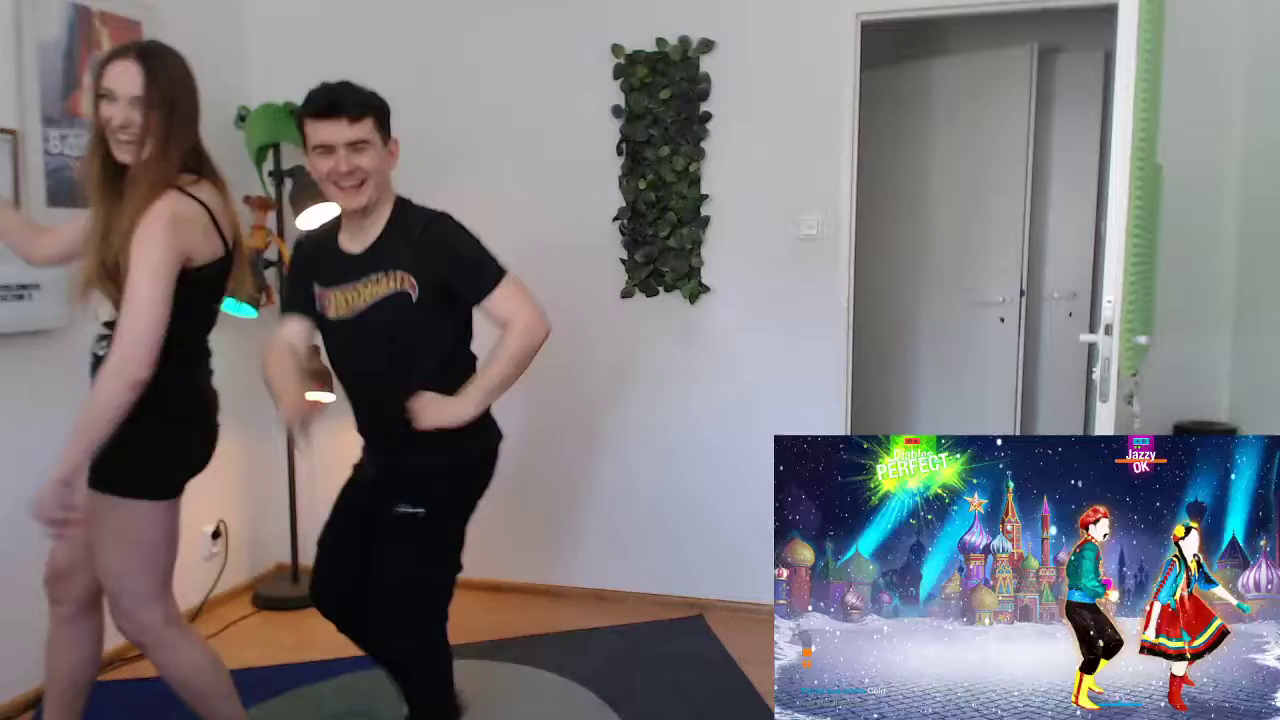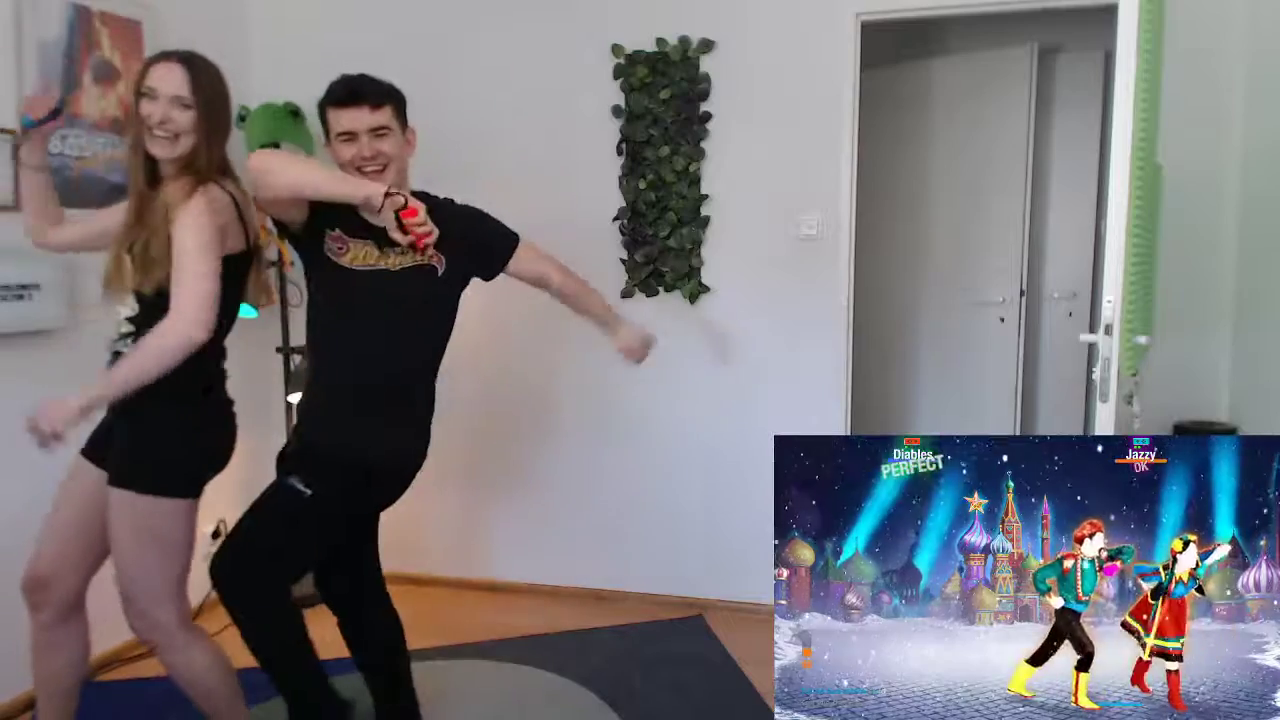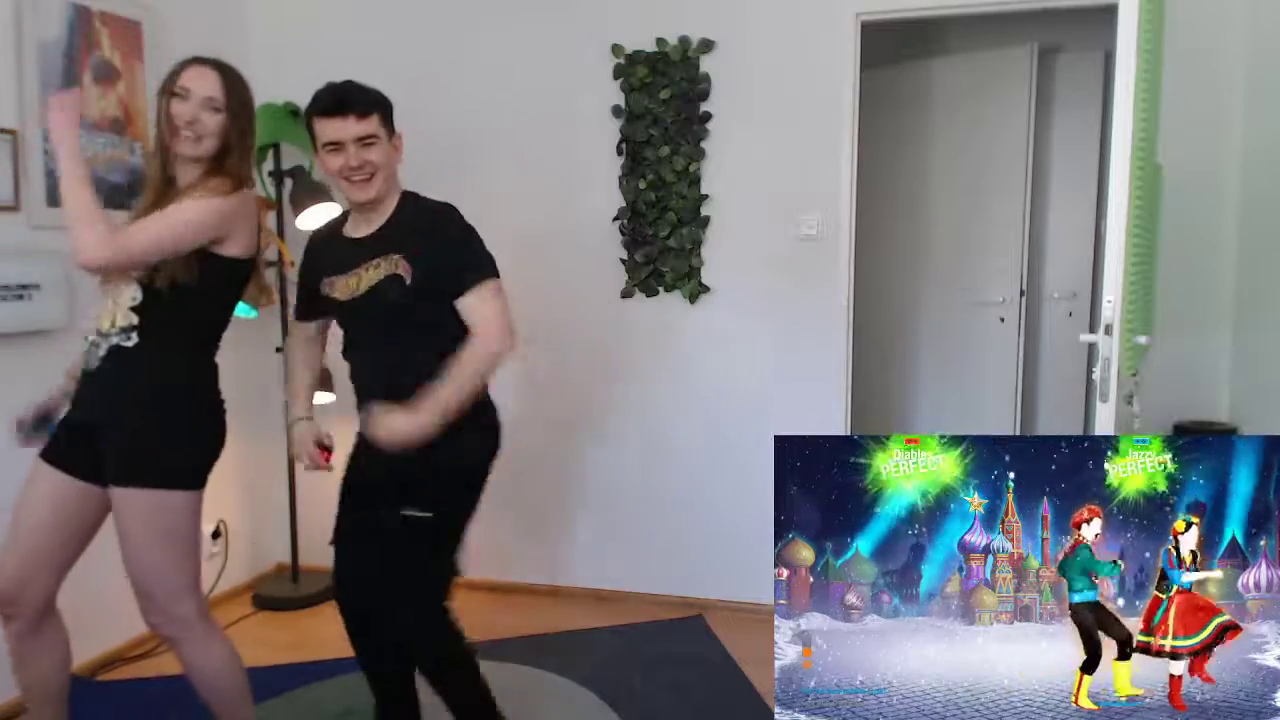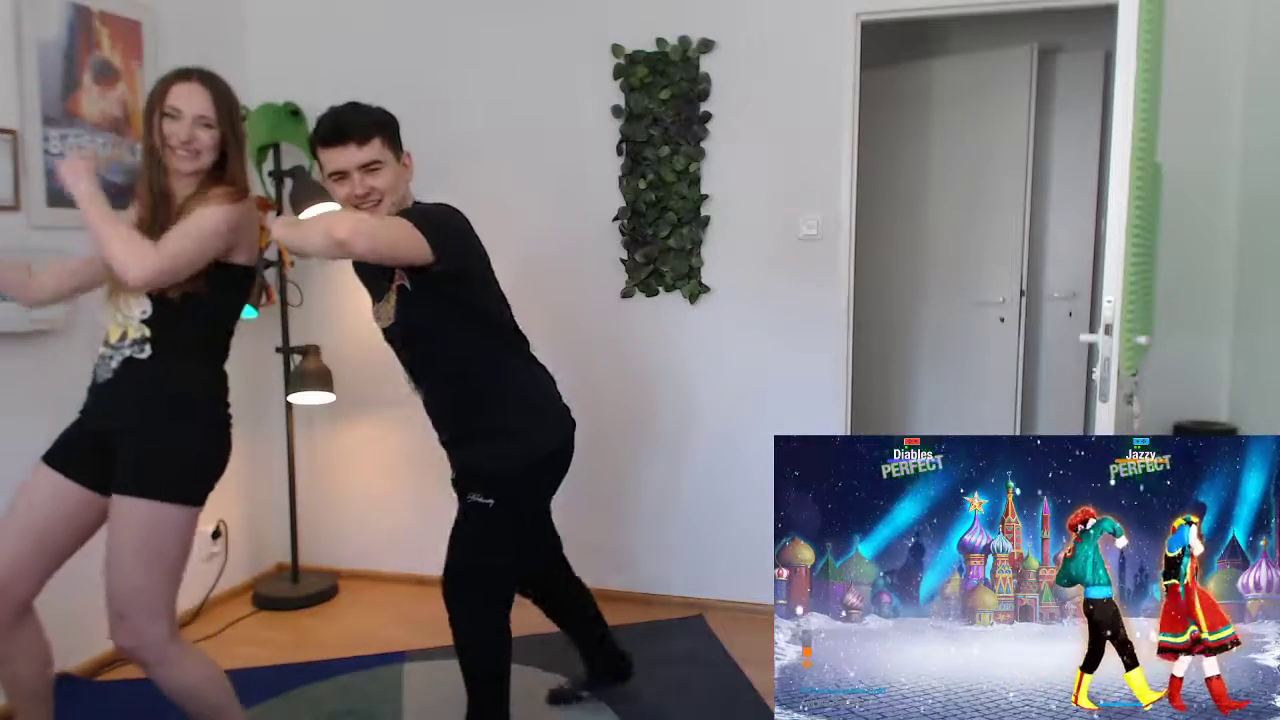
dt=0.5s
person 1, frame 1
left shoulder: (168, 212)
right shoulder: (137, 197)
left elbow: (134, 358)
left wrist: (65, 475)
left hip: (155, 423)
right hip: (132, 418)
left knee: (145, 617)
right knee: (69, 580)
person 1, frame 2
left shoulder: (202, 202)
right shoulder: (153, 201)
left elbow: (192, 324)
right elbow: (49, 232)
left wrist: (79, 402)
right wrist: (33, 150)
left hip: (171, 423)
right hip: (140, 413)
left knee: (157, 618)
right knee: (47, 587)
person 1, frame 3
left shoulder: (226, 202)
right shoulder: (161, 202)
left elbow: (95, 251)
left wrist: (67, 140)
right wrist: (66, 387)
left hip: (165, 415)
right hip: (99, 408)
left knee: (174, 615)
person 1, frame 4
left shoulder: (229, 211)
right shoulder: (145, 216)
left elbow: (141, 271)
left wrist: (84, 189)
left hip: (176, 427)
right hip: (106, 418)
left knee: (141, 636)
person 2, frame 1
left shoulder: (434, 239)
right shoulder: (309, 253)
left elbow: (528, 322)
right elbow: (285, 347)
left wrist: (465, 401)
right wrist: (289, 392)
left hip: (448, 458)
right hip: (384, 457)
left knee: (405, 611)
right knee: (335, 589)
person 2, frame 2
left shoulder: (455, 225)
right shoulder: (320, 217)
left elbow: (549, 272)
right elbow: (261, 170)
left wrist: (617, 327)
right wrist: (377, 197)
left hip: (373, 449)
right hip: (326, 441)
left knee: (242, 573)
right knee: (350, 589)
person 2, frame 3
left shoulder: (437, 226)
right shoulder: (321, 248)
left elbow: (495, 333)
right elbow: (307, 333)
left wrist: (425, 415)
right wrist: (301, 415)
left hip: (450, 448)
right hip: (380, 451)
left knee: (413, 604)
right knee: (356, 593)
person 2, frame 4
left shoulder: (442, 227)
right shoulder: (373, 260)
left elbow: (346, 234)
left wrist: (285, 229)
left hip: (524, 443)
right hip: (479, 449)
left knee: (470, 589)
right knee: (530, 568)
right ankle: (607, 662)
person 3, frame 1
left shoulder: (1083, 548)
right shoulder: (1089, 549)
left elbow: (1071, 573)
right elbow: (1085, 580)
left wrist: (1102, 584)
right wrist: (1107, 592)
left hip: (1090, 606)
right hip: (1078, 607)
left knee: (1115, 642)
right knee: (1093, 651)
left ankle: (1088, 679)
right ankle: (1079, 696)
person 3, frame 2
left shoulder: (1099, 558)
right shoulder: (1066, 561)
left elbow: (1128, 550)
right elbow: (1039, 576)
left wrist: (1117, 563)
right wrist: (1049, 596)
left hip: (1074, 614)
right hip: (1066, 613)
left knee: (1047, 650)
right knee: (1086, 651)
left ankle: (1016, 683)
right ankle: (1079, 697)
person 3, frame 3
left shoulder: (1081, 547)
right shoulder: (1081, 550)
left elbow: (1062, 569)
right elbow: (1102, 569)
right wrist: (1118, 565)
left hip: (1092, 604)
right hip: (1080, 606)
left knee: (1125, 638)
right knee: (1094, 652)
left ankle: (1122, 686)
right ankle: (1079, 697)
person 3, frame 4
left shoulder: (1070, 555)
right shoulder: (1084, 540)
left elbow: (1061, 580)
right elbow: (1105, 523)
right wrist: (1119, 535)
left hip: (1105, 602)
right hip: (1097, 603)
left knee: (1125, 647)
right knee: (1095, 651)
left ankle: (1145, 695)
right ankle: (1079, 697)
person 4, frame 1
left shoulder: (1195, 560)
right shoulder: (1174, 564)
left elbow: (1211, 584)
right elbow: (1160, 595)
left wrist: (1236, 603)
right wrist: (1151, 625)
left hip: (1186, 606)
right hip: (1171, 610)
left knee: (1207, 634)
right knee: (1183, 649)
left ankle: (1180, 673)
right ankle: (1174, 695)
person 4, frame 2
left shoulder: (1197, 562)
right shoulder: (1163, 572)
left elbow: (1225, 548)
right elbow: (1137, 570)
left wrist: (1206, 564)
right wrist: (1144, 585)
left hip: (1179, 606)
right hip: (1161, 607)
left knee: (1152, 643)
right knee: (1172, 647)
left ankle: (1137, 678)
right ankle: (1174, 695)
person 4, frame 3
left shoulder: (1194, 556)
right shoulder: (1168, 553)
right elbow: (1179, 576)
right wrist: (1209, 574)
left hip: (1188, 601)
right hip: (1170, 605)
left knee: (1221, 628)
right knee: (1180, 651)
left ankle: (1196, 666)
right ankle: (1174, 695)
person 4, frame 4
left shoulder: (1187, 552)
right shoulder: (1173, 545)
right elbow: (1183, 530)
right wrist: (1197, 545)
left hip: (1195, 602)
right hip: (1182, 604)
left knee: (1208, 647)
right knee: (1190, 649)
left ankle: (1222, 700)
right ankle: (1173, 694)
